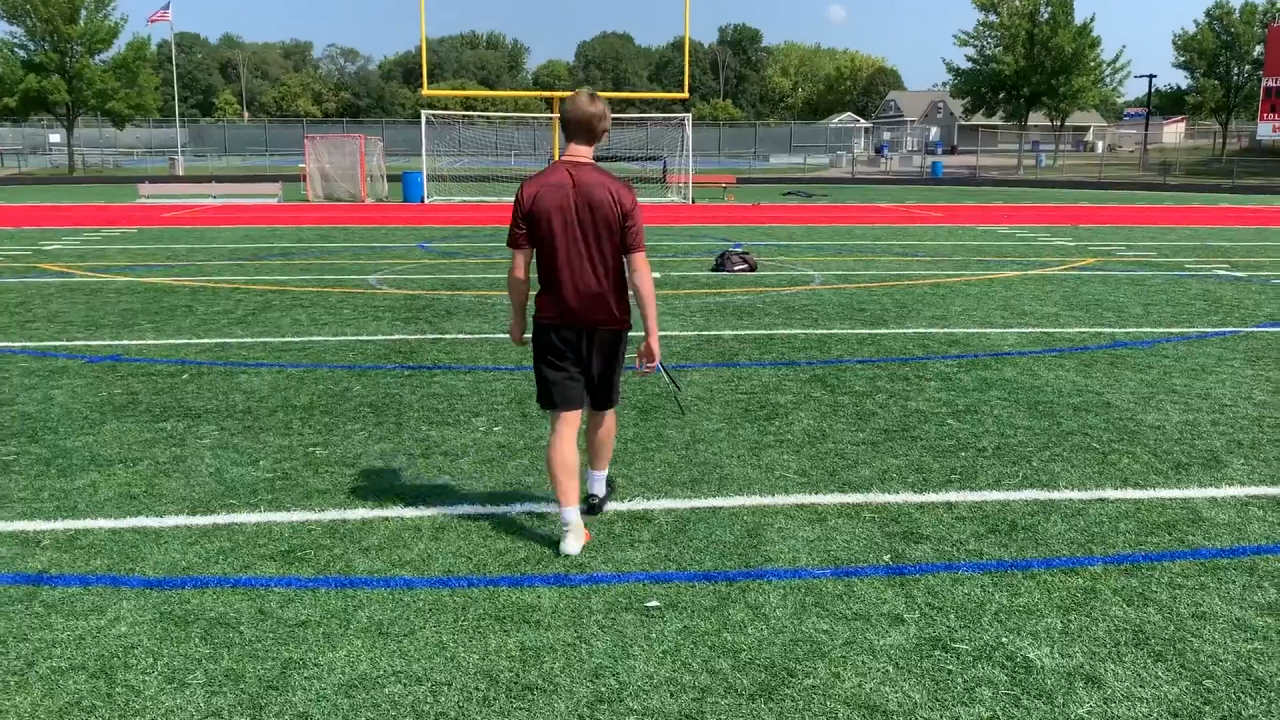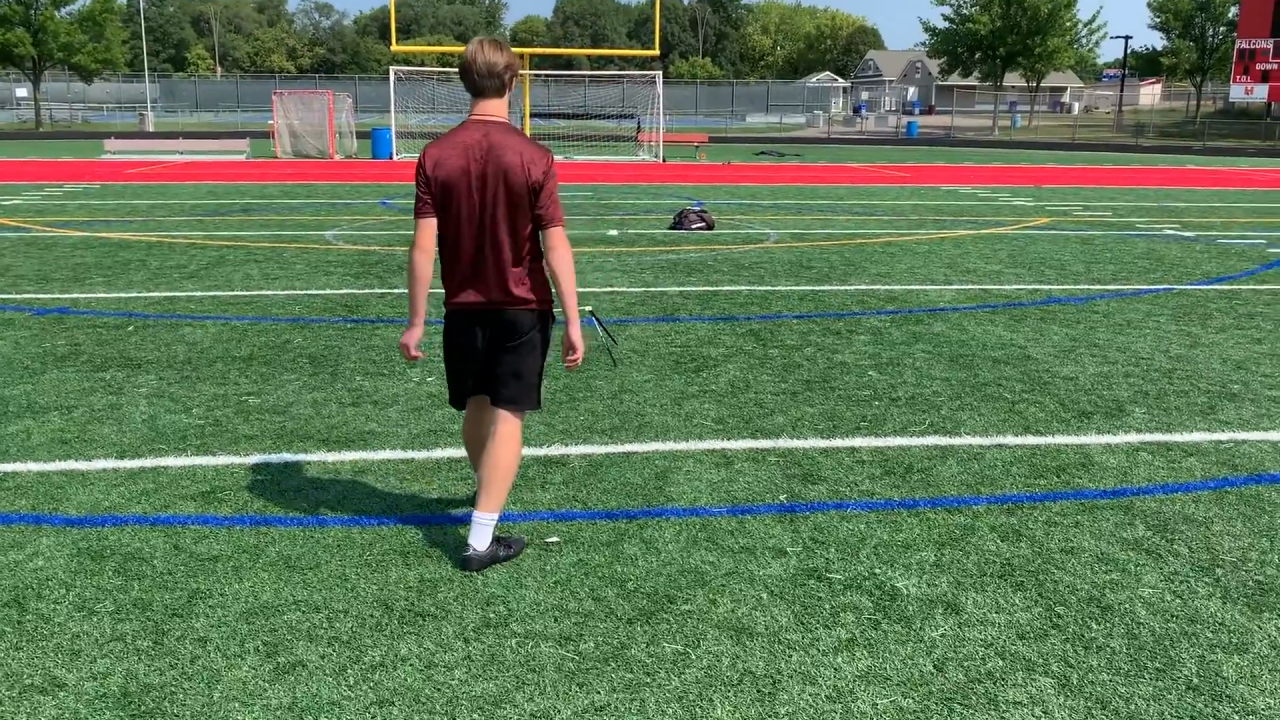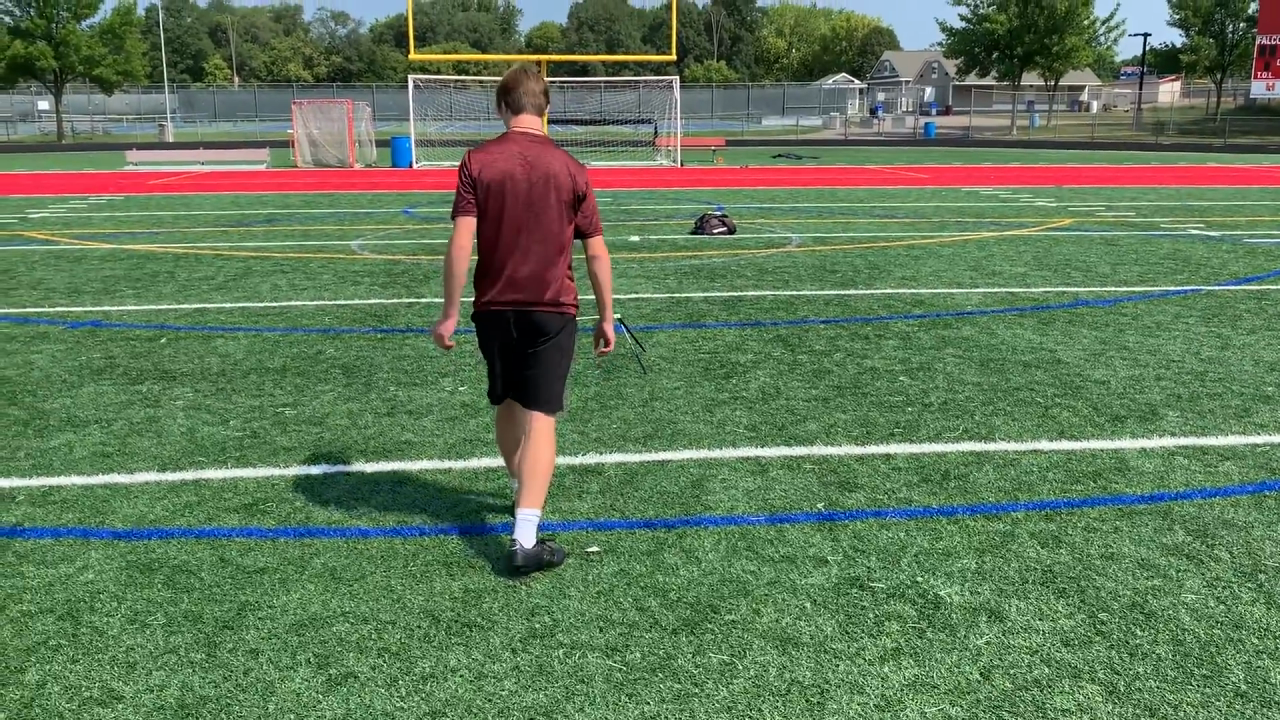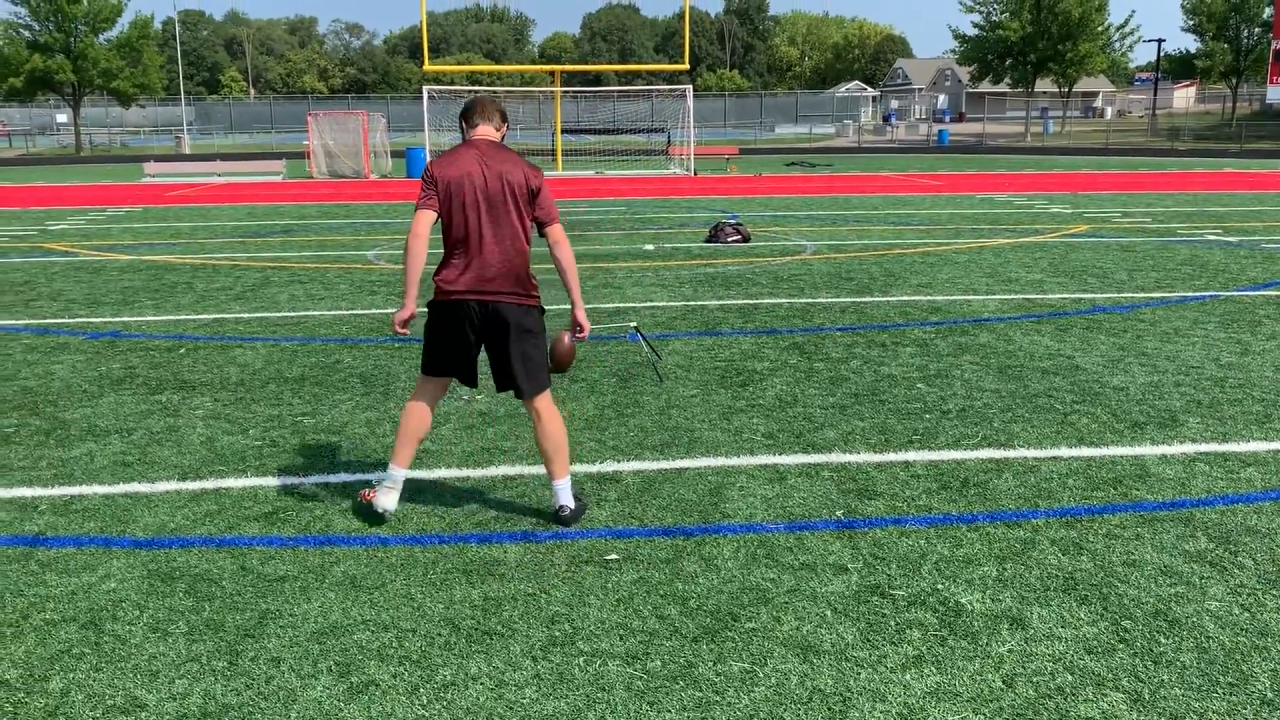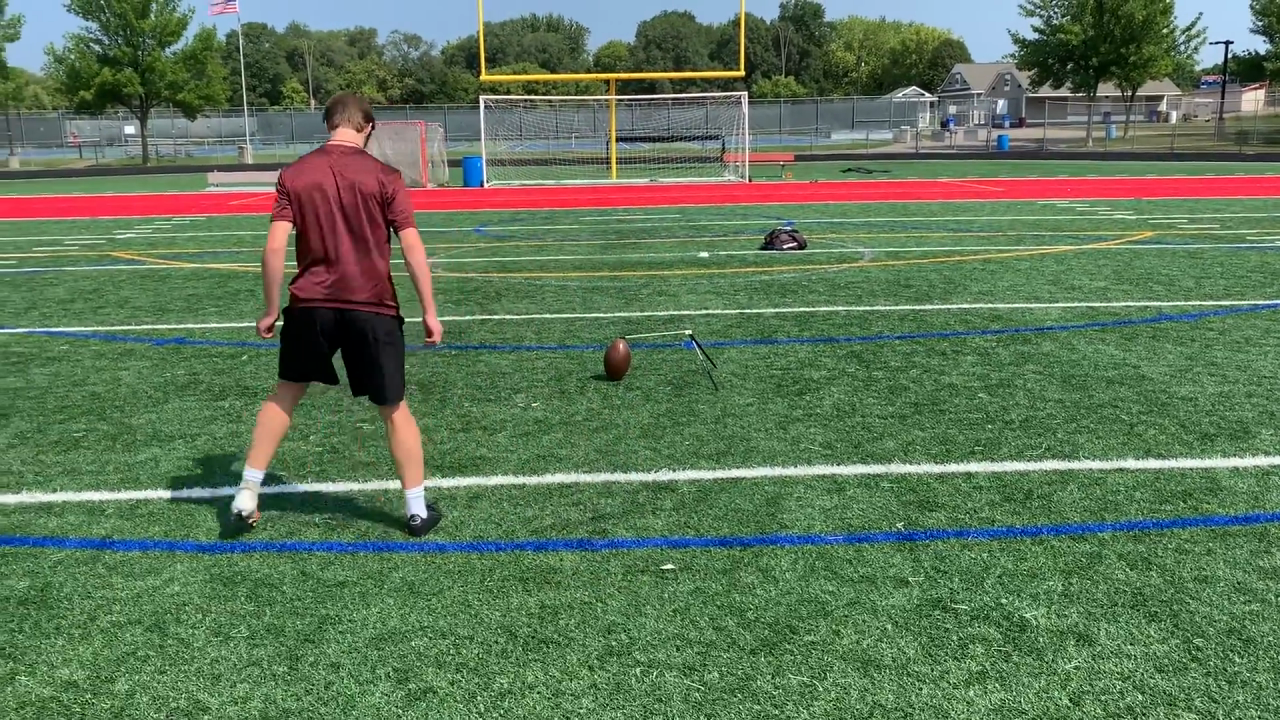
dt=1s
person 1, frame 1
left shoulder: (532, 190)
right shoulder: (619, 192)
left elbow: (519, 270)
right elbow: (639, 269)
left wrist: (518, 319)
right wrist: (652, 333)
left hip: (553, 323)
right hip: (608, 322)
left knee: (565, 421)
right knee: (602, 410)
left ankle: (571, 527)
right ankle: (597, 486)
person 1, frame 2
left shoulder: (436, 155)
right shoulder: (533, 157)
left elbow: (423, 247)
right elbow: (556, 245)
left wrist: (415, 322)
right wrist: (573, 320)
left hip: (463, 308)
right hip: (523, 308)
left knee: (476, 406)
right knee: (507, 417)
left ankle: (486, 490)
right ankle: (480, 539)
person 1, frame 3
left shoulder: (478, 161)
right shoulder: (571, 169)
left elbow: (461, 244)
right elbow: (596, 252)
left wrist: (449, 313)
right wrist: (606, 317)
left hip: (494, 308)
right hip: (552, 310)
left knee: (508, 405)
right knee: (540, 421)
left ankle: (522, 496)
right ankle: (525, 539)
person 1, frame 4
left shoulder: (441, 167)
right shoulder: (526, 170)
left elbow: (419, 233)
right elbow: (558, 240)
left wrist: (409, 301)
right wrist: (577, 305)
left hip: (456, 297)
right hip: (516, 299)
left knee: (427, 390)
right knee: (539, 400)
left ankle: (389, 489)
right ankle: (565, 499)
person 1, frame 5
left shoulder: (294, 174)
right shoulder: (384, 176)
left elbow: (275, 246)
right elbow: (413, 247)
left wrist: (271, 309)
right wrist: (430, 311)
left hip: (311, 306)
right hip: (374, 308)
left knee: (285, 395)
right knee: (394, 408)
left ankle: (248, 492)
right ankle: (417, 508)
